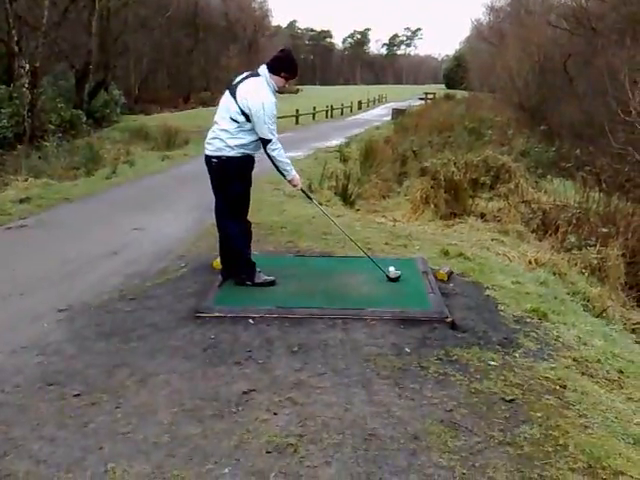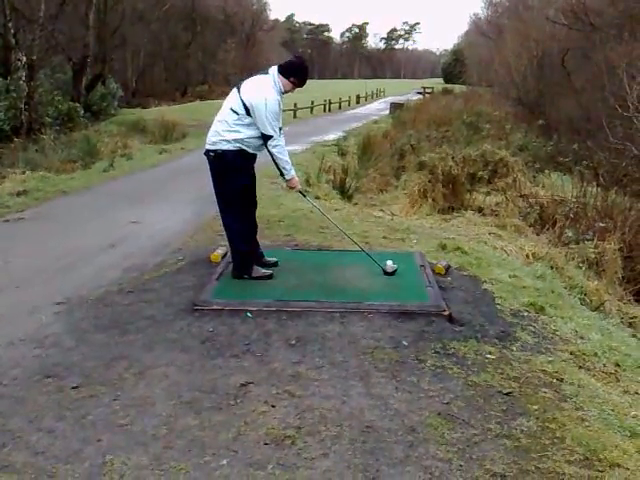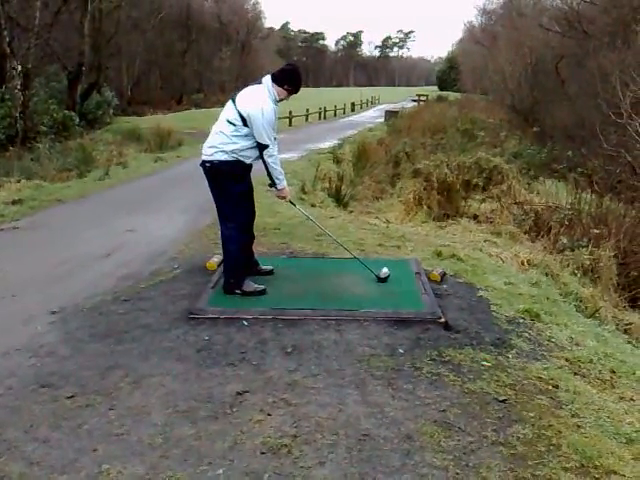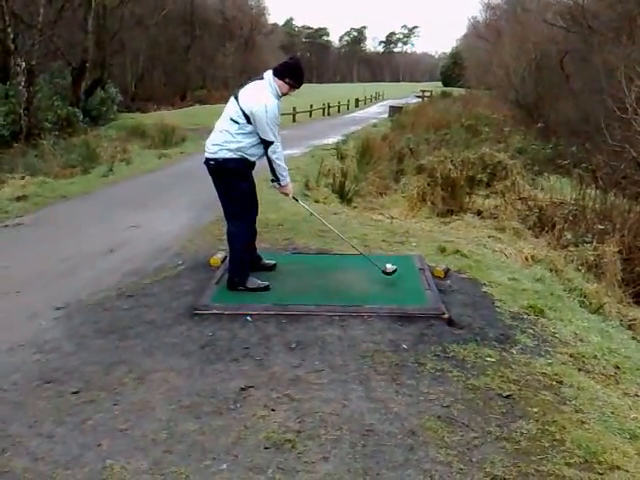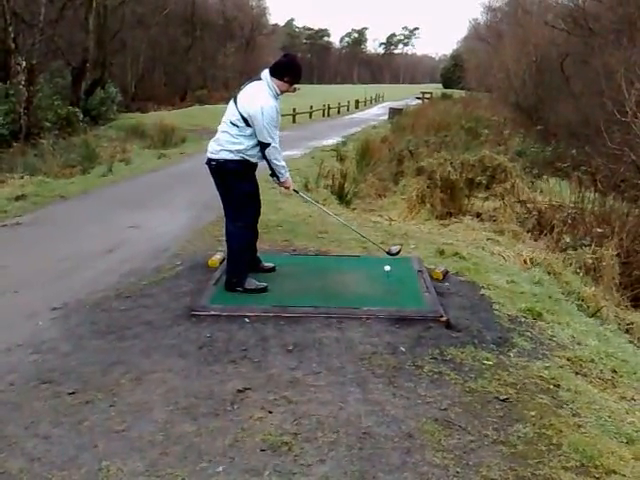
dt=1s
person 1, frame 1
left shoulder: (249, 79)
right shoulder: (263, 97)
right elbow: (270, 142)
right wrist: (290, 174)
left hip: (219, 154)
right hip: (230, 158)
left knee: (228, 214)
right knee: (236, 216)
left ankle: (231, 267)
right ankle: (244, 272)
person 1, frame 2
left shoulder: (266, 83)
right shoulder: (266, 94)
left elbow: (275, 134)
right elbow: (271, 140)
left wrist: (288, 169)
right wrist: (289, 173)
left hip: (236, 151)
right hip: (227, 152)
left knee: (247, 207)
right knee: (237, 210)
left ankle: (252, 255)
right ankle: (243, 266)
person 1, frame 3
left shoulder: (258, 92)
right shoulder: (263, 105)
left elbow: (266, 144)
right elbow: (267, 149)
left wrist: (276, 180)
right wrist: (280, 183)
left hip: (228, 160)
right hip: (224, 163)
left knee: (245, 216)
right knee: (235, 220)
left ankle: (247, 263)
right ankle: (234, 280)
person 1, frame 4
left shoulder: (262, 87)
right shoulder: (266, 101)
left elbow: (271, 141)
right elbow: (271, 145)
left wrist: (278, 175)
right wrist: (284, 180)
left hip: (232, 157)
right hip: (227, 160)
left knee: (248, 212)
right knee: (240, 217)
left ankle: (250, 259)
right ankle: (238, 277)
person 1, frame 5
left shoulder: (260, 87)
right shoulder: (264, 102)
left elbow: (268, 139)
right elbow: (268, 145)
left wrist: (279, 171)
right wrist: (283, 175)
left hip: (235, 159)
right hip: (229, 162)
left knee: (251, 212)
right knee: (240, 218)
left ankle: (249, 260)
right ankle: (236, 278)
